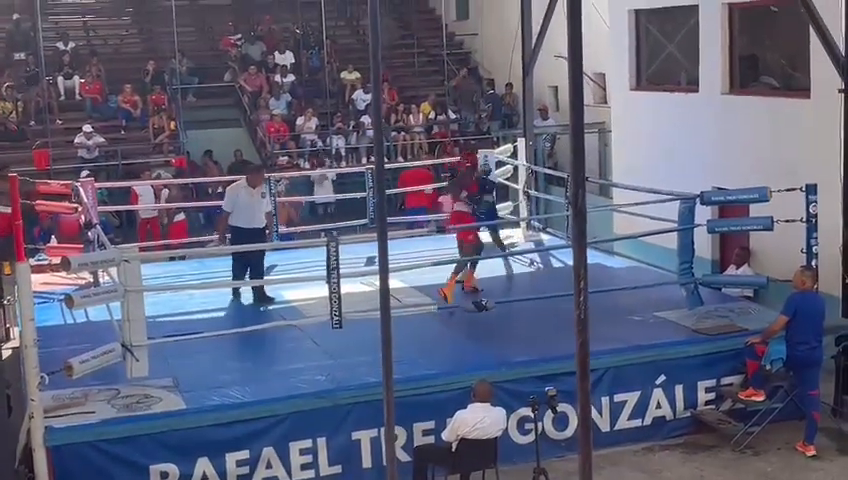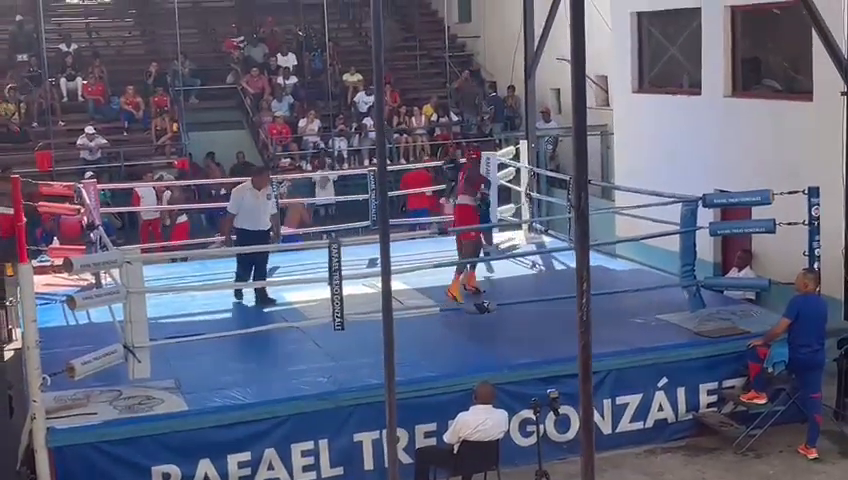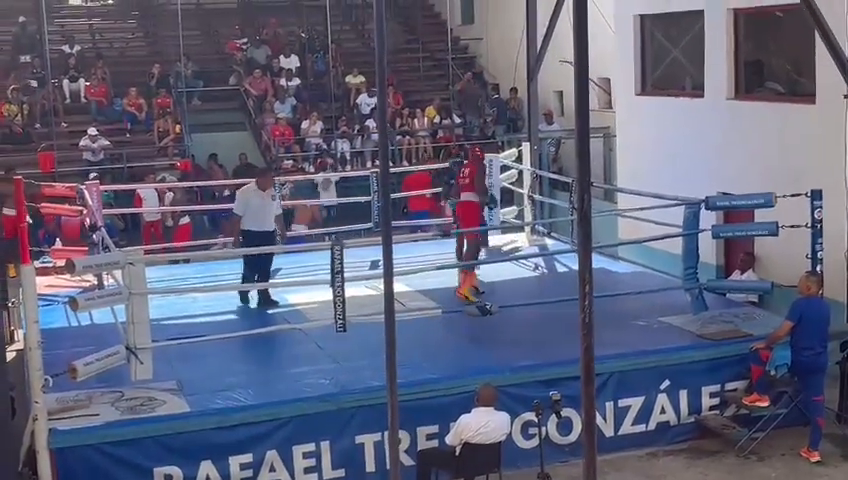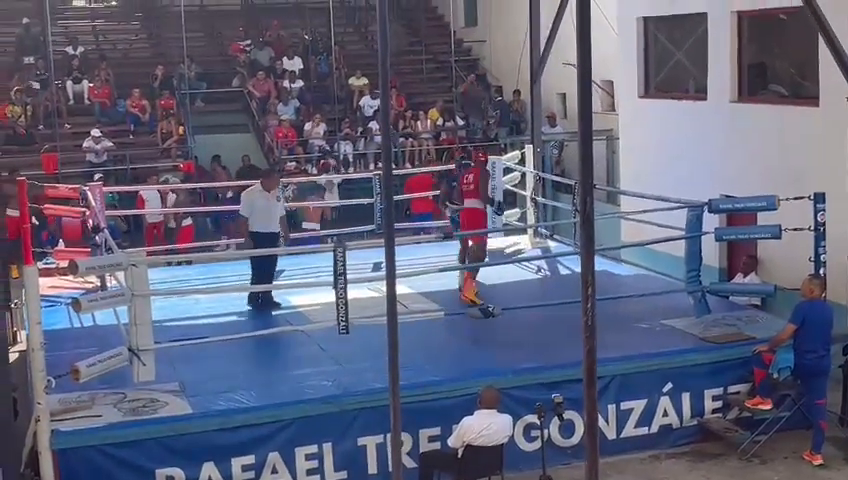
dt=0.1s
person 1, frame 1
left shoulder: (795, 298)
right shoulder: (820, 301)
left elbow: (777, 327)
left wrist: (760, 338)
left hip: (795, 354)
right hip: (815, 355)
left knee: (753, 348)
right knee: (811, 397)
left ankle: (757, 390)
right ankle: (809, 444)
person 1, frame 2
left shoulder: (798, 301)
right shoulder: (822, 304)
left elbow: (779, 330)
left wrist: (763, 340)
left hip: (797, 357)
right hip: (817, 358)
left knee: (756, 350)
right knee: (813, 400)
left ankle: (759, 393)
right ankle: (811, 447)
person 1, frame 3
left shoulder: (800, 304)
right shoulder: (825, 307)
left elbow: (782, 332)
left wrist: (765, 343)
left hip: (800, 360)
right hip: (820, 361)
left knee: (758, 353)
right knee: (816, 403)
left ankle: (761, 396)
right ankle: (813, 450)
person 1, frame 4
left shoulder: (803, 307)
right shoulder: (828, 310)
left elbow: (785, 336)
left wrist: (768, 346)
left hip: (802, 363)
right hip: (822, 364)
left knee: (761, 356)
right knee: (818, 406)
left ankle: (764, 399)
right ankle: (816, 453)
person 2, frame 1
left shoulder: (467, 177)
right shoulder: (466, 175)
right elbow: (451, 187)
right wrist: (466, 200)
left hip: (460, 215)
right hip: (462, 216)
left knee: (478, 247)
right knee: (468, 254)
left ankle: (469, 281)
right ankle: (448, 287)
person 2, frame 2
left shoulder: (466, 168)
right shoulder: (473, 168)
left elbow: (458, 190)
right elbow: (463, 187)
right wrist: (476, 195)
left hip: (462, 208)
right hip: (467, 209)
left knee: (476, 245)
right knee: (469, 249)
left ankle: (470, 280)
right ankle: (455, 285)
person 2, frame 3
left shoulder: (464, 167)
right shoulder: (480, 166)
left elbow: (454, 192)
right elbow: (479, 187)
right wrist: (486, 198)
left hip: (461, 205)
right hip: (472, 206)
left knee: (476, 244)
right knee: (473, 246)
left ankle: (470, 278)
right ankle: (464, 286)
person 2, frame 4
left shoulder: (465, 172)
right shoulder: (483, 172)
left elbow: (458, 197)
right elbow: (484, 196)
right wrist: (495, 205)
left hip: (465, 212)
right hip: (477, 212)
left knee: (477, 249)
right knee: (480, 252)
left ankle: (468, 283)
right ankle: (468, 290)
person 3, frame 1
left shoulder: (263, 189)
right shoulder: (235, 189)
left elbow: (267, 211)
right elbow: (226, 212)
left wrist: (270, 229)
right wrist: (222, 233)
left hip: (258, 231)
right hip: (239, 231)
left knee: (258, 265)
right knee: (240, 264)
left ankle: (259, 294)
right ankle: (236, 288)
person 3, frame 2
left shoulder: (269, 191)
right shoulder: (240, 191)
left elbow: (273, 213)
right elbow: (231, 214)
left wrist: (276, 231)
right wrist: (227, 234)
left hip: (263, 233)
right hip: (245, 233)
left knee: (261, 267)
right knee: (244, 266)
left ankle: (261, 296)
right ankle: (238, 288)
person 3, frame 3
left shoulder: (273, 192)
right shoulder: (245, 193)
left elbow: (278, 214)
right elbow: (237, 216)
left wrist: (282, 231)
right wrist: (237, 237)
left hip: (268, 234)
right hip: (250, 235)
left knee: (265, 268)
right knee: (250, 268)
left ankle: (263, 297)
right ankle: (244, 292)
person 3, frame 4
left shoulder: (277, 193)
right shoulder: (250, 194)
left elbow: (281, 215)
right elbow: (244, 218)
left wrist: (285, 233)
right wrist: (247, 238)
left hip: (273, 236)
right hip: (257, 236)
left knee: (270, 270)
right knee: (258, 270)
left ankle: (266, 299)
right ankle: (254, 299)
